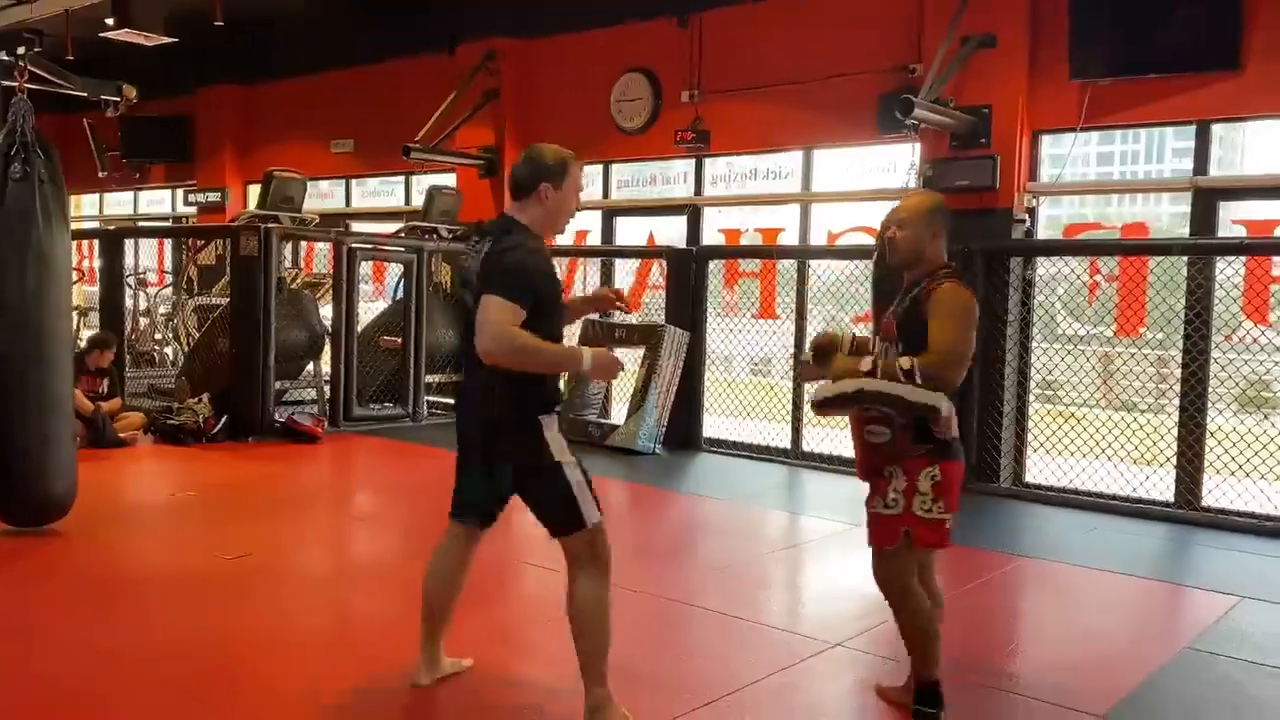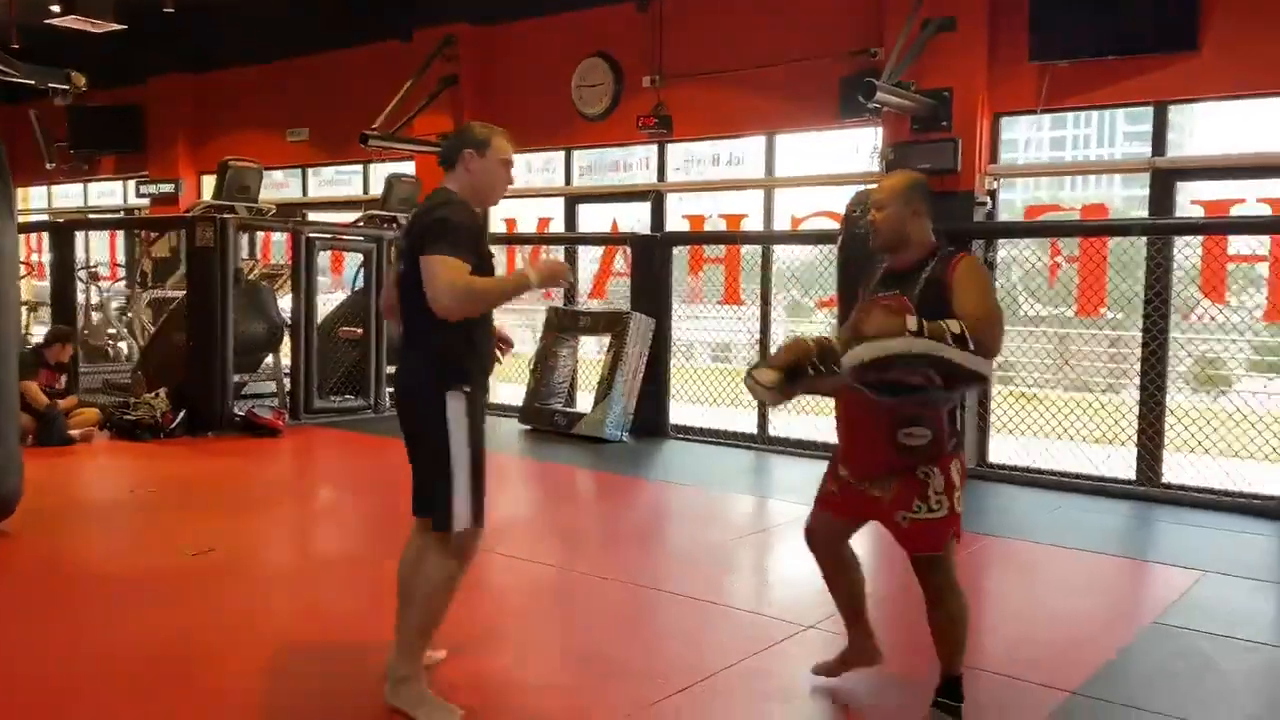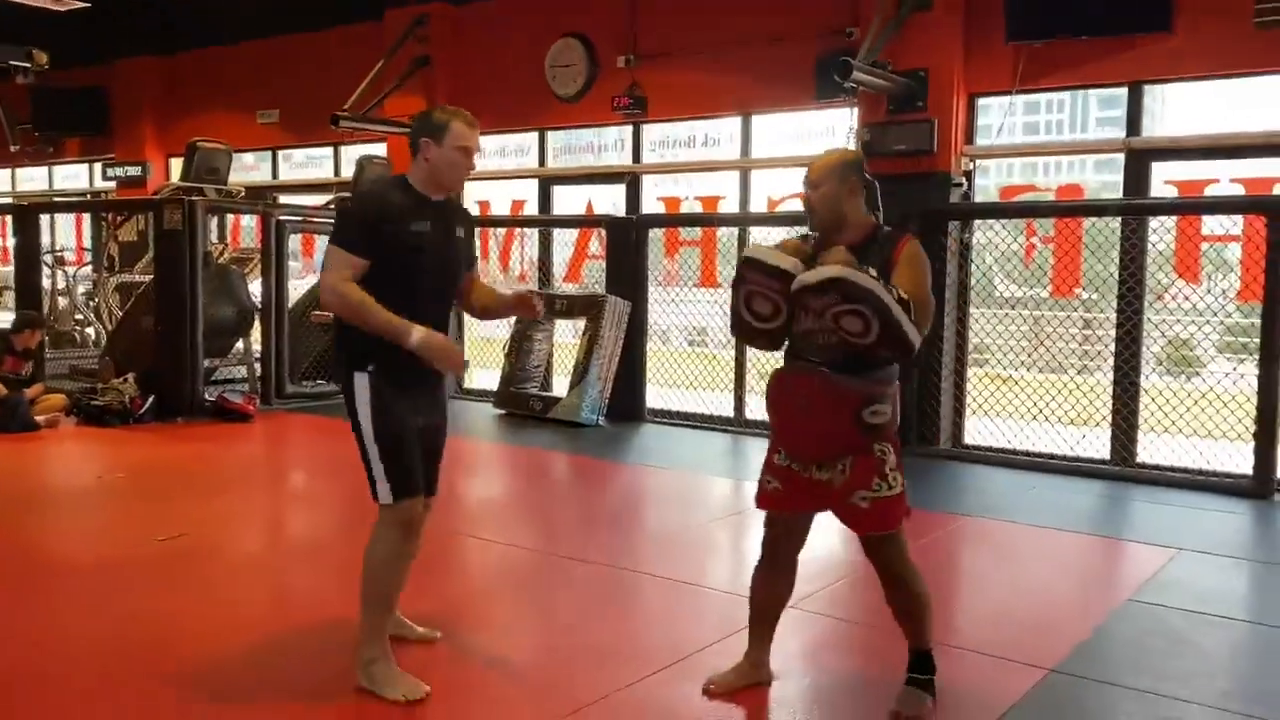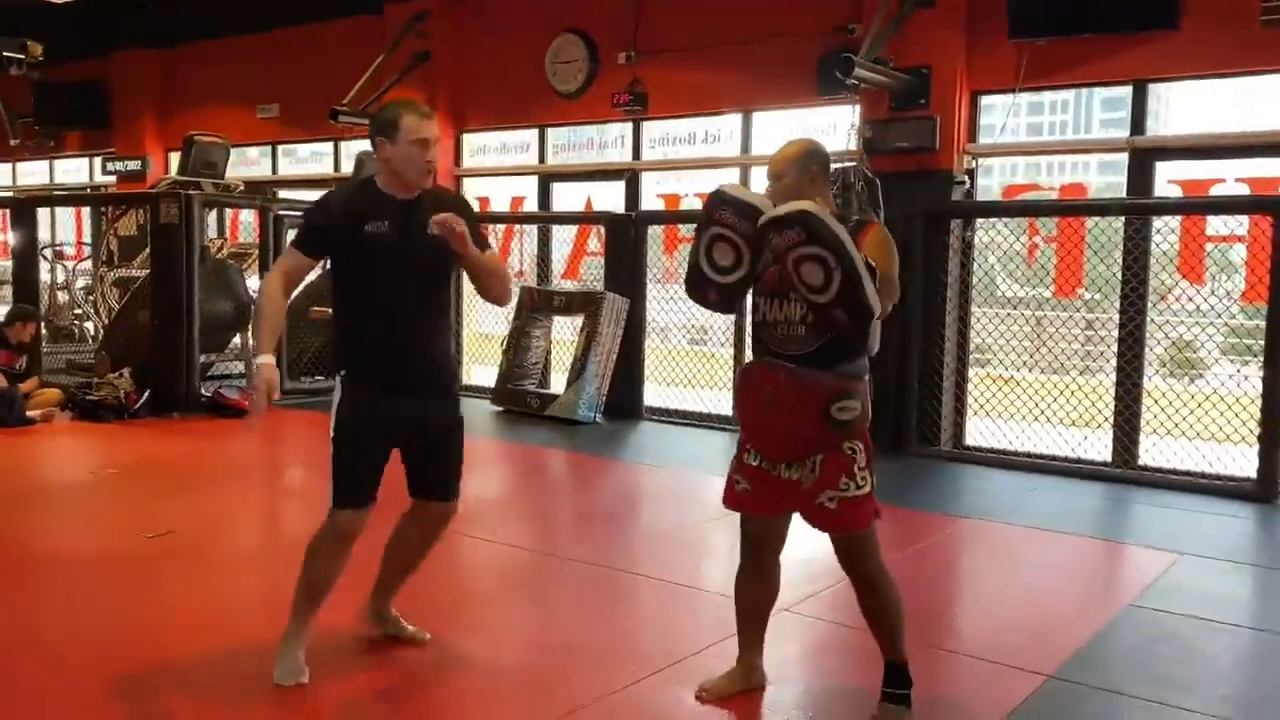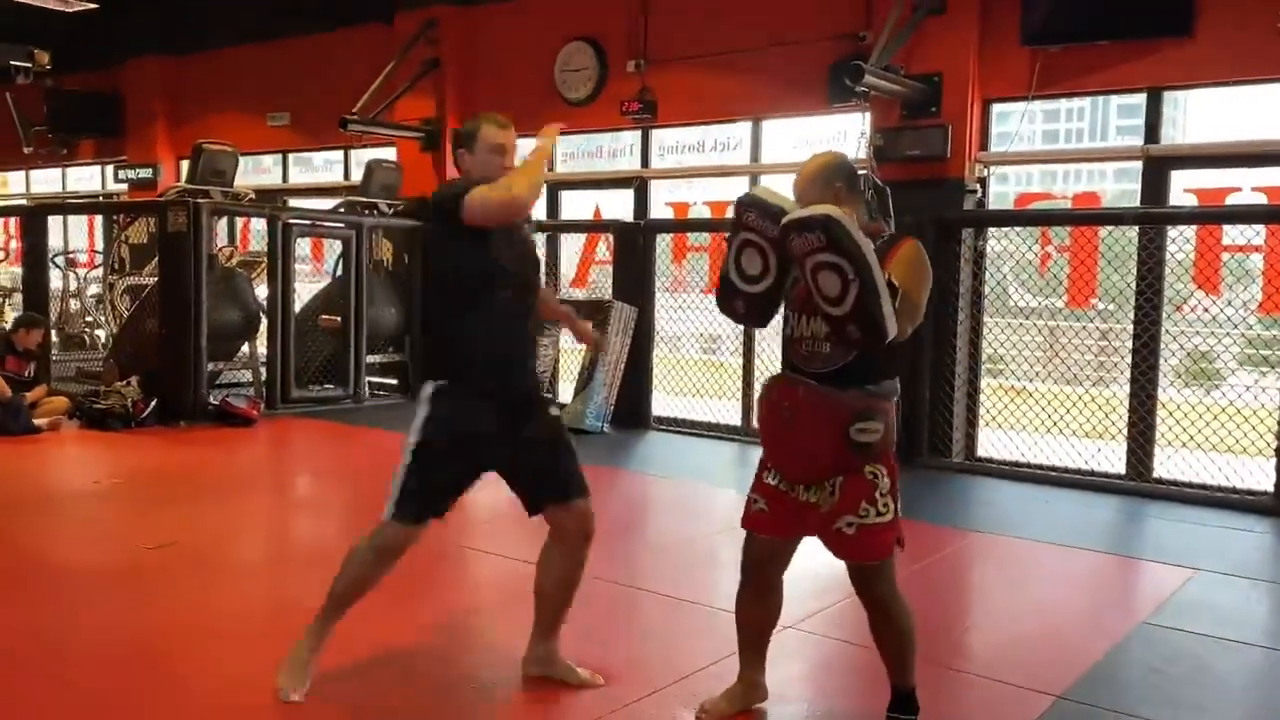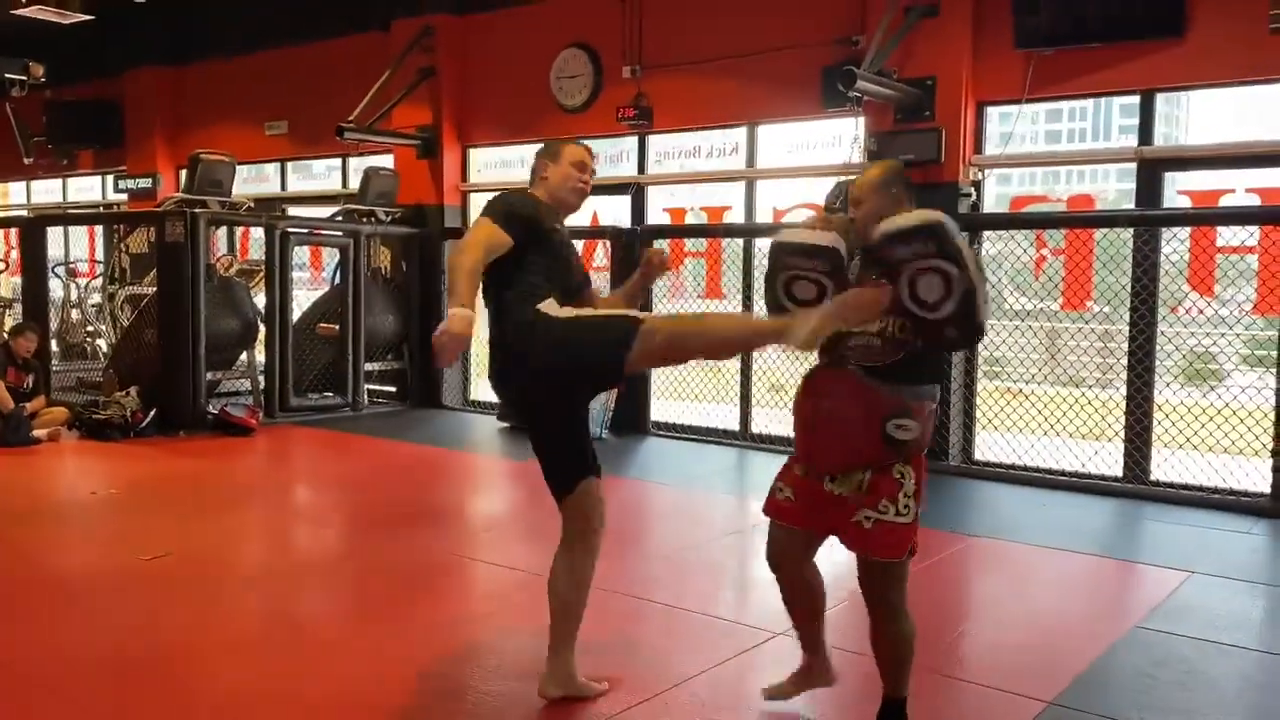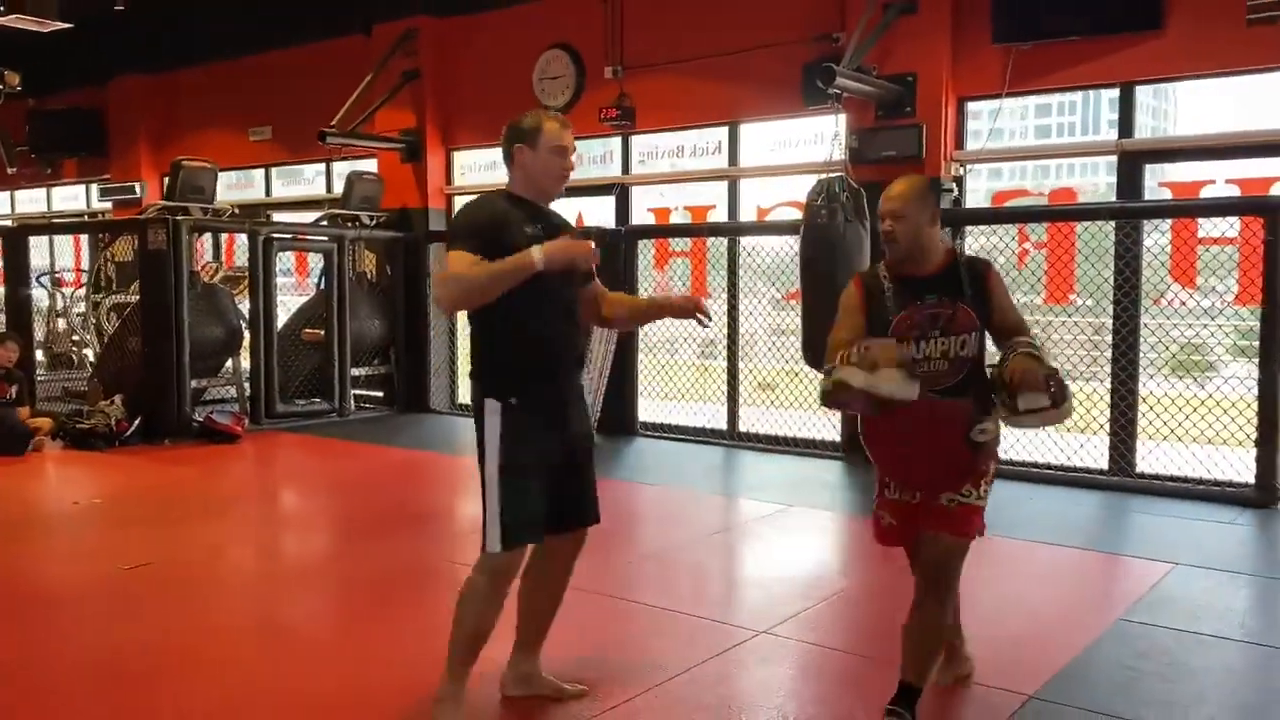
dt=0.4s
person 1, frame 1
left shoulder: (496, 240)
right shoulder: (523, 254)
right elbow: (494, 344)
left wrist: (583, 305)
right wrist: (580, 361)
left hip: (480, 411)
right hip: (522, 417)
left knee: (463, 531)
right knee: (588, 551)
left ankle: (429, 657)
person 1, frame 2
left shoulder: (442, 216)
right shoulder: (451, 216)
left elbow: (397, 306)
right elbow: (449, 297)
left wrist: (481, 332)
right wrist: (529, 276)
left hip: (437, 386)
right hip: (444, 392)
left knee: (433, 524)
right knee: (457, 537)
left ankle: (406, 645)
person 1, frame 3
left shoulder: (457, 217)
right shoulder: (375, 204)
left elbow: (472, 294)
right elbow: (334, 286)
left wrist: (513, 304)
right wrist: (414, 336)
left hip: (424, 381)
right hip: (379, 376)
left knee: (416, 504)
right knee: (400, 509)
left ankle: (383, 612)
right ankle: (375, 657)
person 1, frame 4
left shoulder: (449, 205)
right shoulder: (340, 208)
left elbow: (500, 292)
right elbow: (279, 279)
left wrist: (470, 248)
right wrist: (266, 356)
left hip: (436, 384)
right hip: (368, 388)
left knee: (436, 510)
right knee: (347, 522)
left ankle: (380, 607)
right ankle: (294, 637)
person 1, frame 5
left shoulder: (512, 232)
right shoulder: (455, 201)
right elbow: (514, 201)
left wrist: (568, 317)
right wrist: (546, 148)
left hip: (518, 394)
right hip: (458, 393)
left knee: (576, 522)
right knee: (397, 534)
left ankle: (543, 650)
right ankle: (311, 642)
person 1, frame 6
left shoulder: (563, 240)
right shoulder: (517, 208)
left elbow: (599, 314)
right elbow: (468, 252)
left wrist: (641, 279)
right wrist: (460, 310)
left hip: (529, 380)
right hip: (541, 335)
left knee: (585, 520)
right knee: (677, 333)
left ankle: (559, 671)
right ankle: (803, 326)
person 1, frame 7
left shoulder: (561, 227)
right shoulder: (486, 216)
left elbow: (597, 310)
right elbow: (448, 291)
left wrist: (660, 306)
right wrist: (539, 259)
left hip: (566, 405)
right hip: (511, 407)
left knee: (564, 537)
right knee: (504, 557)
left ankle: (523, 668)
person 2, frame 1
left shoulder: (948, 293)
right shoulder: (911, 289)
left elbow: (946, 370)
left wrist: (863, 364)
right wrist: (849, 350)
left hip: (919, 454)
right hip: (896, 452)
left knee: (895, 573)
right knee: (913, 573)
person 2, frame 2
left shoulder: (959, 270)
right shoulder: (881, 275)
left elbow: (986, 341)
left wrist: (904, 326)
right wrist: (812, 351)
left hip: (921, 449)
right hip: (864, 439)
left knee: (934, 571)
right knee: (822, 534)
right ankle: (861, 641)
person 2, frame 3
left shoulder: (898, 251)
right shoulder: (801, 252)
left elbow: (913, 329)
right elbow: (758, 331)
left wrist: (857, 277)
right wrist: (769, 273)
left hip: (862, 428)
right hip: (798, 421)
left knee: (888, 555)
right knee: (778, 543)
right ankle: (756, 659)
person 2, frame 4
left shoulder: (865, 236)
right shoulder: (768, 237)
left elbow: (874, 303)
right elbow: (712, 292)
left wrist: (821, 235)
right wrist: (728, 232)
left hip: (832, 422)
right hip: (769, 418)
left knee: (860, 557)
right knee: (757, 544)
right ankle: (749, 664)
person 2, frame 5
left shoulder: (901, 252)
right shoulder: (805, 247)
left elbow: (892, 326)
right elbow: (746, 308)
left wrist: (850, 248)
right wrist: (760, 240)
left hip: (857, 446)
right hip: (792, 436)
left knee: (875, 581)
right knee: (759, 562)
person 2, frame 6
right shoulder: (848, 260)
right wrist: (805, 247)
left hip: (888, 448)
right hip: (825, 433)
left knee: (882, 588)
right knee: (785, 553)
right ankle: (815, 662)
person 2, frame 7
left shoulder: (979, 277)
right shoulder: (866, 287)
left elbow: (1015, 335)
right elbow: (836, 360)
left wrist: (1027, 360)
right wrist: (868, 359)
left hip: (964, 448)
right hip: (900, 449)
left knee: (937, 575)
right knee: (927, 570)
right ankle: (953, 656)
